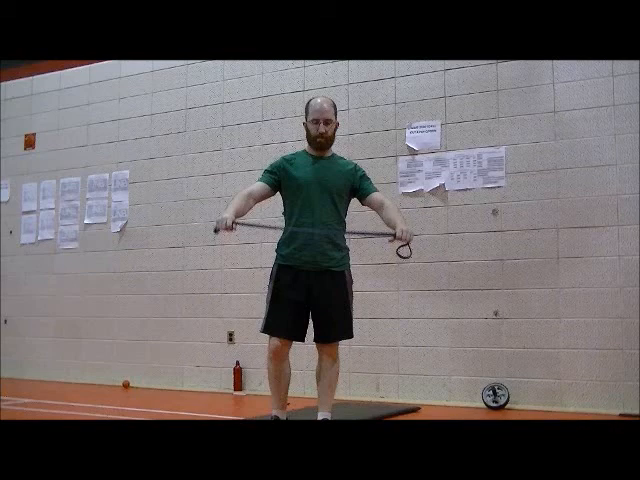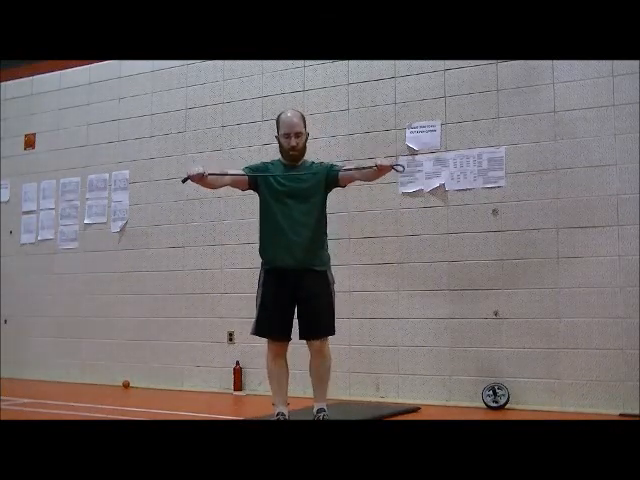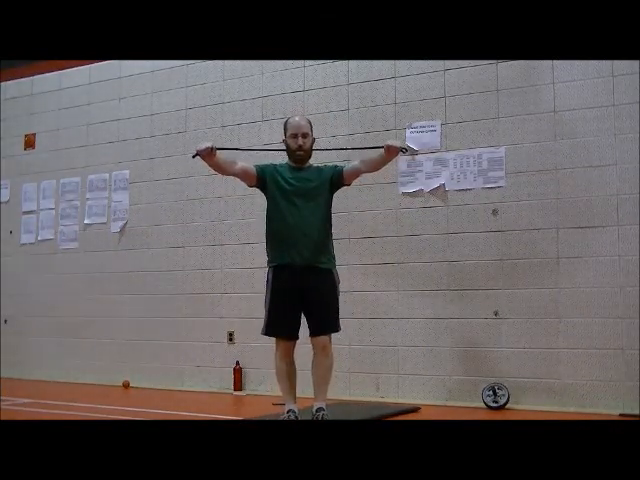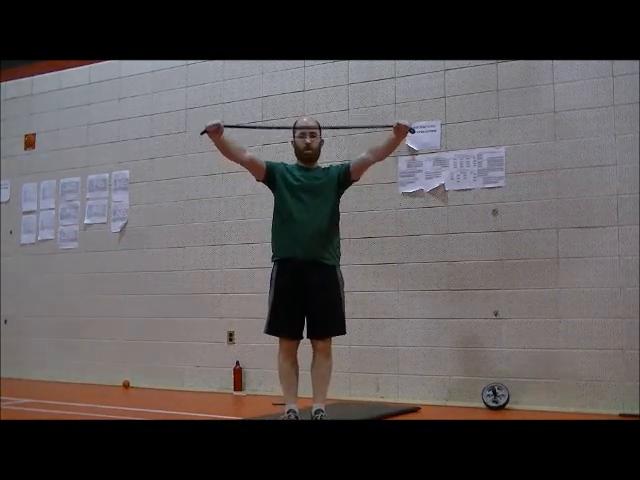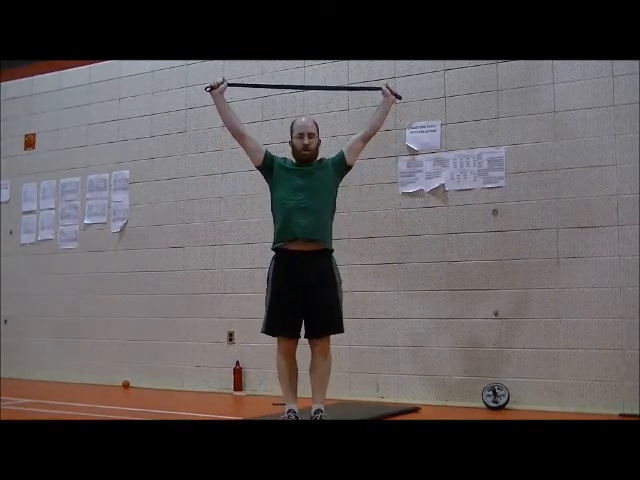
dt=1s
person 1, frame 1
left shoulder: (349, 170)
right shoulder: (286, 165)
left elbow: (379, 202)
right elbow: (252, 193)
left wrist: (398, 224)
right wrist: (232, 211)
left hip: (333, 270)
right hip: (290, 268)
left knee: (329, 349)
right knee: (277, 345)
left ankle: (324, 416)
right ankle: (278, 414)
person 1, frame 2
left shoulder: (322, 172)
right shoulder: (263, 172)
left elbow: (354, 174)
right elbow: (228, 177)
left wrist: (379, 170)
right wrist: (203, 178)
left hip: (315, 270)
right hip: (275, 271)
left knee: (319, 344)
right knee: (276, 346)
left ankle: (321, 407)
right ankle: (281, 411)
person 1, frame 3
left shoulder: (327, 175)
right shoulder: (270, 174)
left elbow: (361, 167)
right elbow: (235, 168)
left wrist: (388, 154)
right wrist: (210, 157)
left hip: (320, 269)
right hip: (282, 270)
left knee: (322, 342)
right knee: (284, 345)
left ankle: (320, 407)
right ankle: (290, 409)
person 1, frame 4
left shoulder: (335, 175)
right shoulder: (278, 173)
left elbow: (369, 157)
right elbow: (244, 157)
left wrist: (396, 137)
right wrist: (218, 138)
left hip: (324, 269)
right hip: (287, 268)
left knee: (322, 344)
right knee: (287, 344)
left ankle: (319, 409)
right ankle: (290, 409)
person 1, frame 5
left shoulder: (332, 168)
right shoulder: (275, 168)
left elbow: (365, 135)
right elbow: (240, 133)
left wrist: (387, 101)
right wrist: (219, 96)
left hip: (321, 263)
right hip: (285, 263)
left knee: (321, 343)
right knee: (285, 343)
left ankle: (319, 408)
right ankle: (290, 409)
